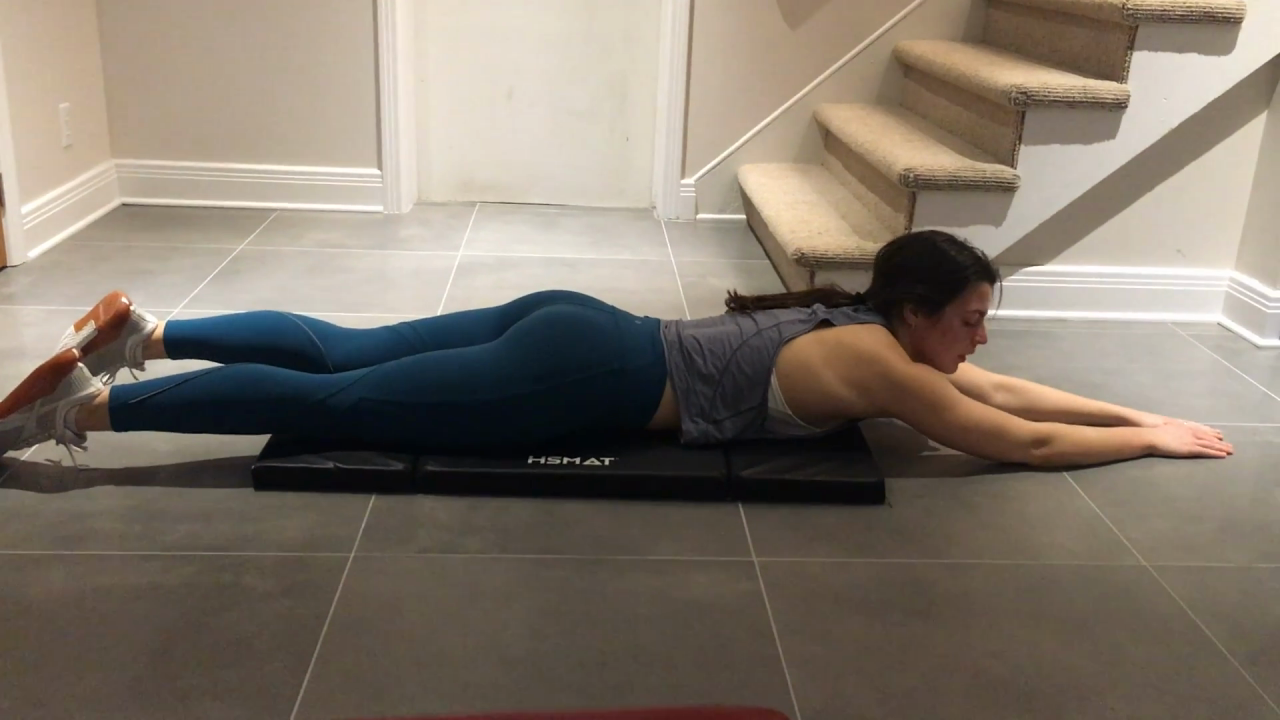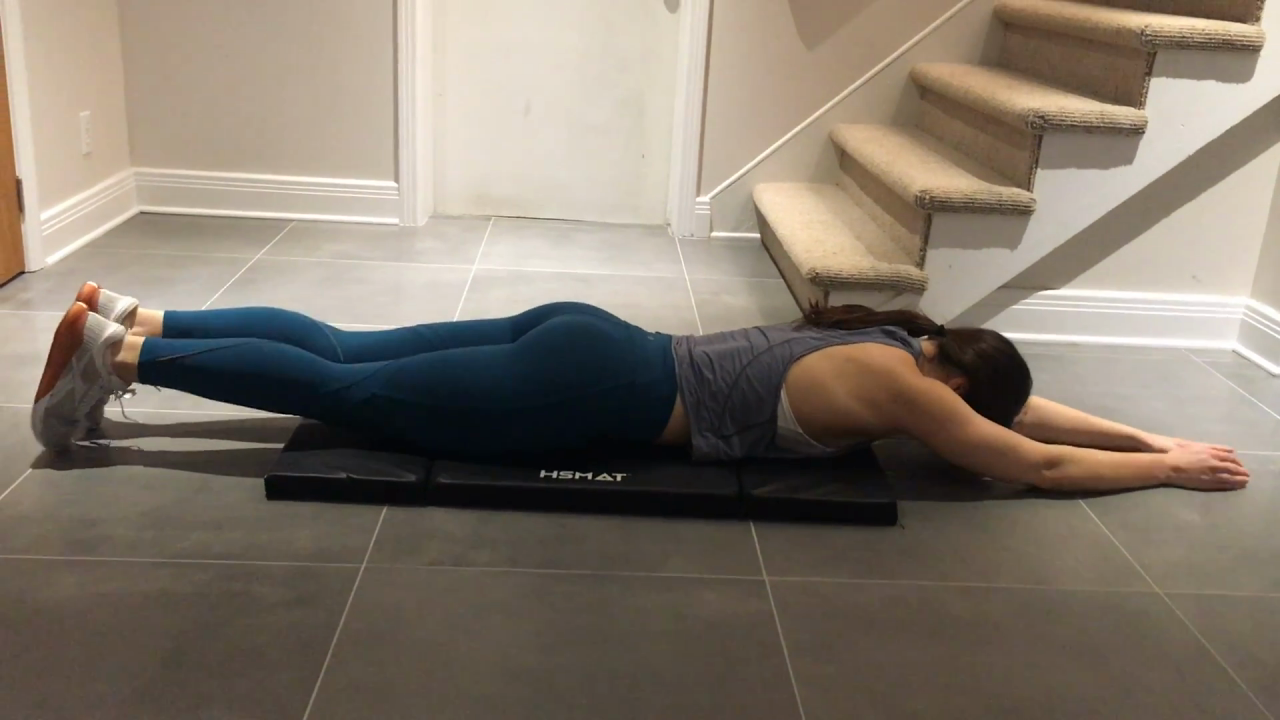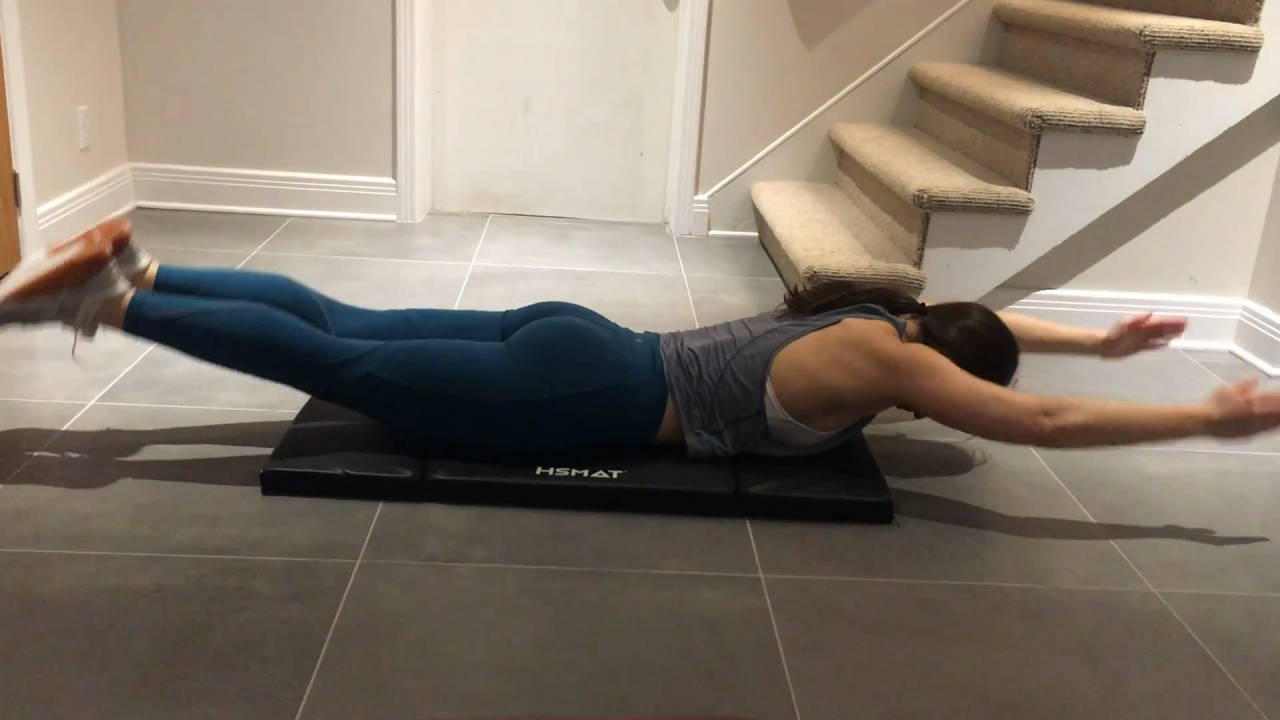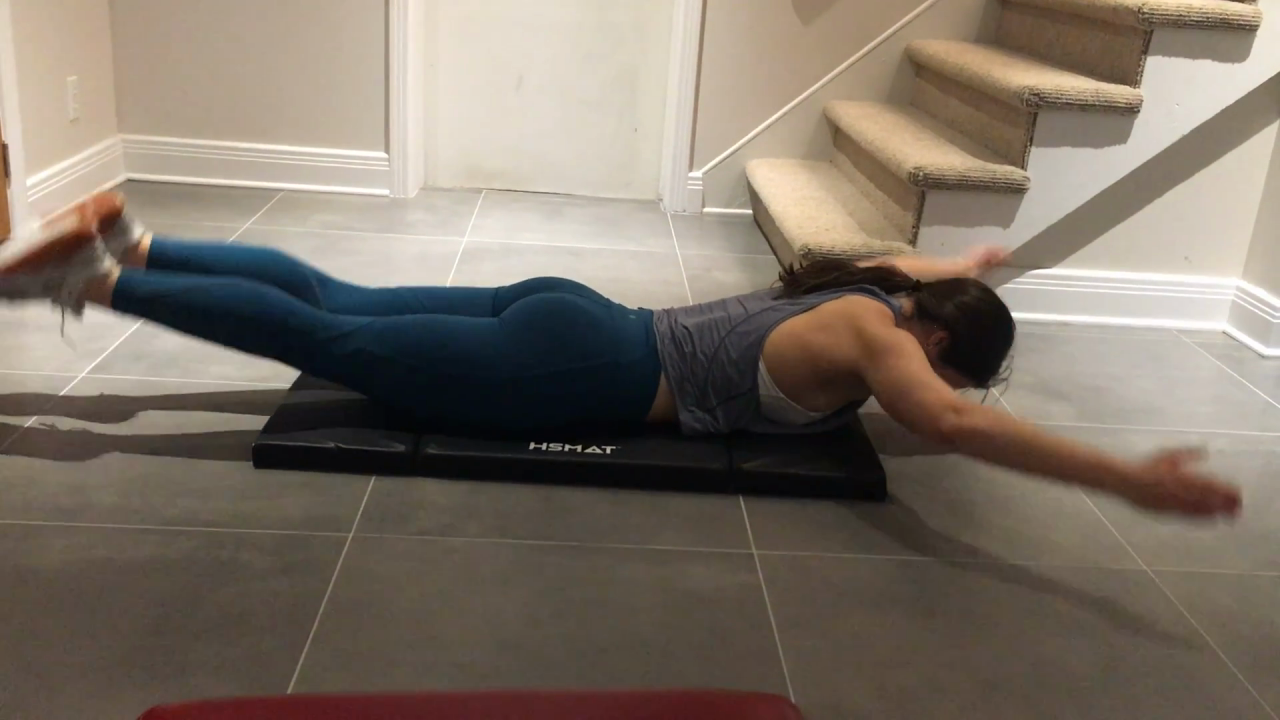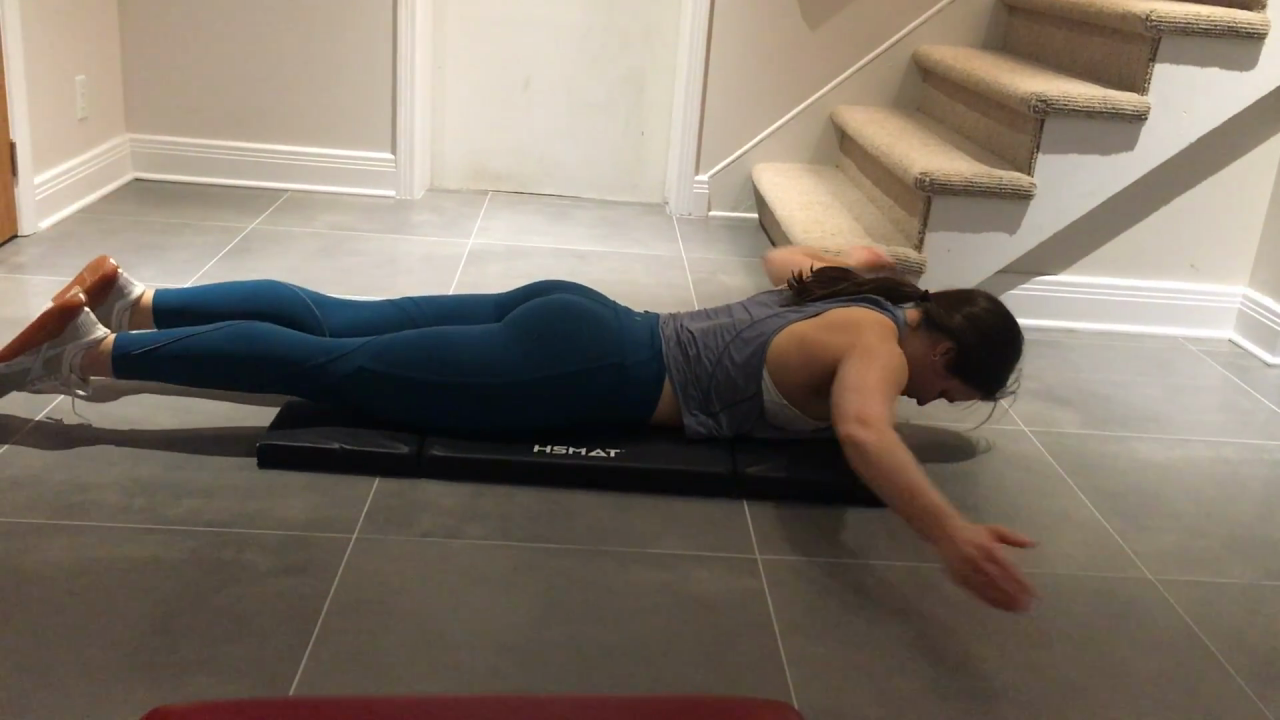
dt=1s
person 1, frame 1
left shoulder: (865, 323)
right shoulder: (880, 369)
left elbow: (997, 389)
right elbow: (1023, 442)
left wrist: (1133, 410)
right wrist: (1152, 441)
left hip: (575, 332)
right hip: (580, 379)
left knee: (342, 351)
right knee: (334, 406)
left ankle: (143, 329)
person 1, frame 2
left shoulder: (894, 344)
right shoulder: (892, 384)
left elbow: (1012, 400)
right elbow: (1034, 462)
left wrist: (1139, 434)
right wrist: (1169, 473)
left hip: (584, 343)
right hip: (588, 390)
left knee: (347, 353)
right knee: (349, 392)
left ankle: (136, 324)
right ankle: (117, 358)
person 1, frame 3
left shoulder: (877, 312)
right shoulder: (882, 362)
left elbow: (979, 328)
right elbow: (1035, 420)
left wrist: (1095, 338)
left hip: (571, 342)
right hip: (575, 394)
left knee: (340, 327)
right knee: (336, 363)
left ankle: (132, 270)
right ankle: (109, 299)
person 1, frame 4
left shoulder: (861, 289)
right shoulder: (878, 341)
left elbow: (903, 269)
right elbow: (949, 422)
left wrist: (964, 271)
right wrist: (1126, 480)
left hip: (564, 321)
right hip: (574, 377)
left knee: (338, 304)
right knee: (332, 347)
left ankle: (130, 246)
right ankle: (100, 280)
person 1, frame 5
left shoulder: (852, 301)
right shoulder: (881, 345)
left elbow: (786, 262)
right elbow: (867, 429)
right wrist: (947, 533)
left hip: (567, 320)
right hip: (581, 374)
left knee: (339, 321)
right knee: (331, 367)
left ankle: (131, 303)
right ankle: (93, 355)
